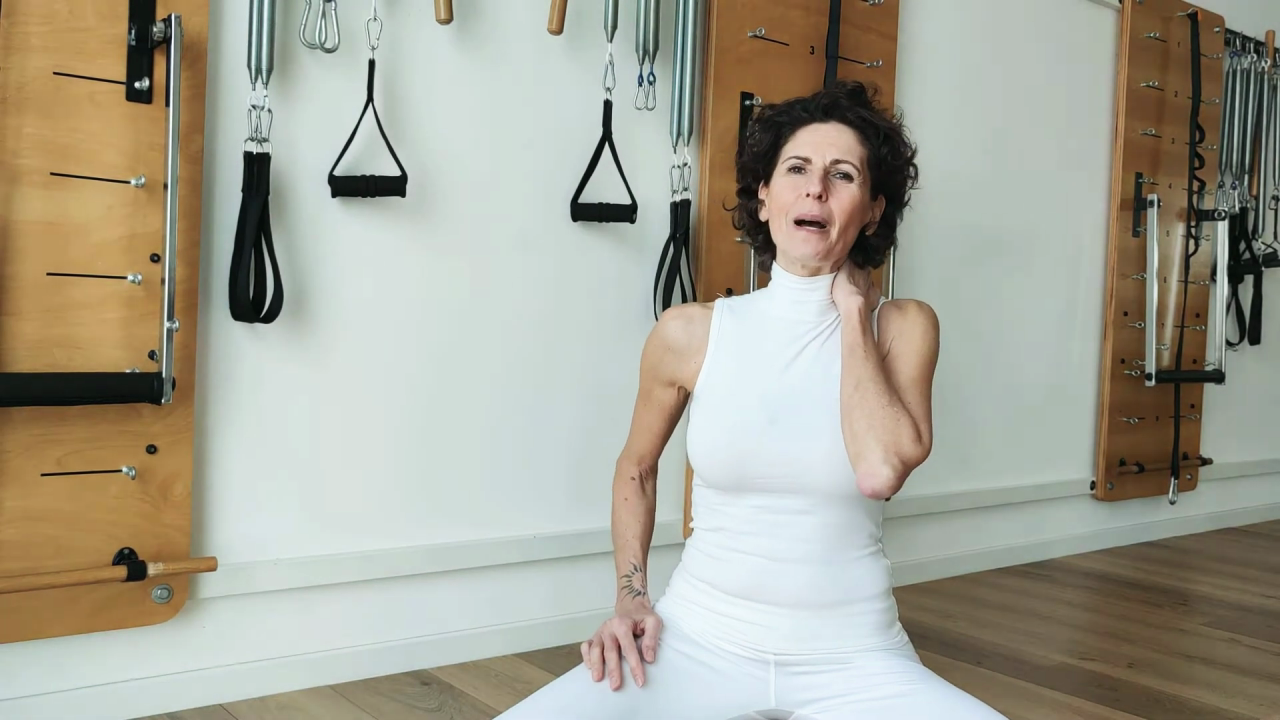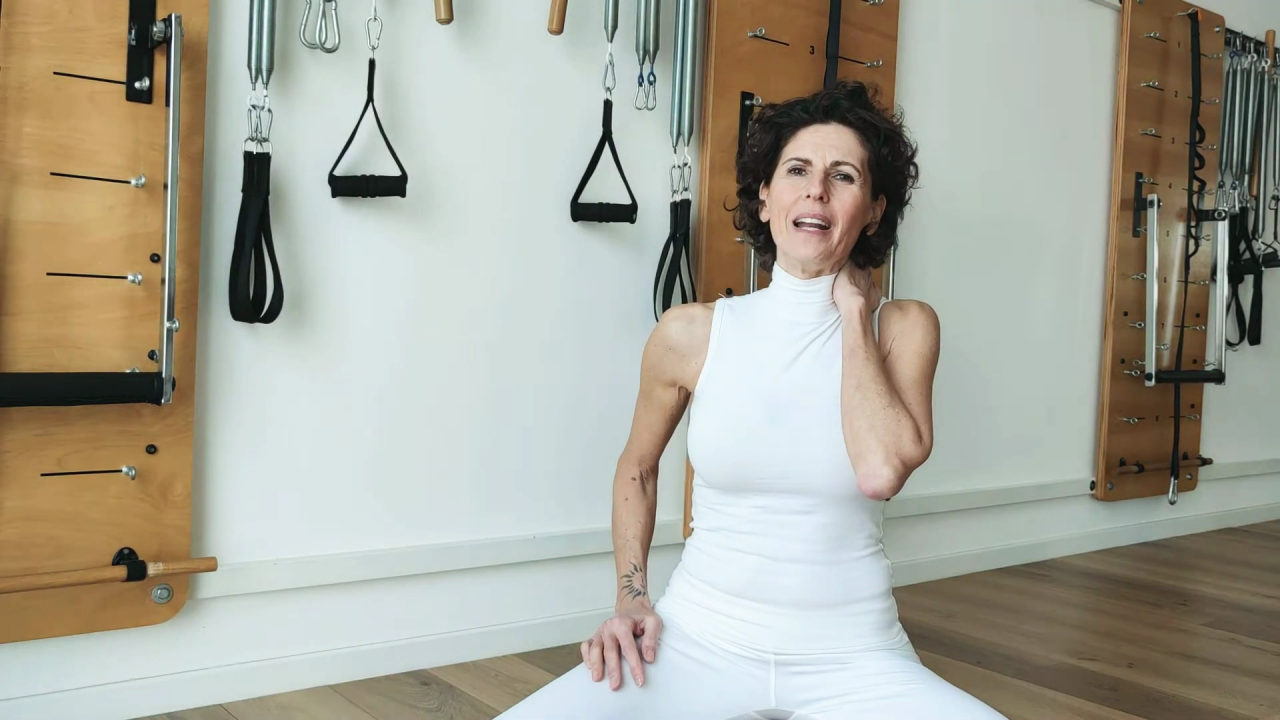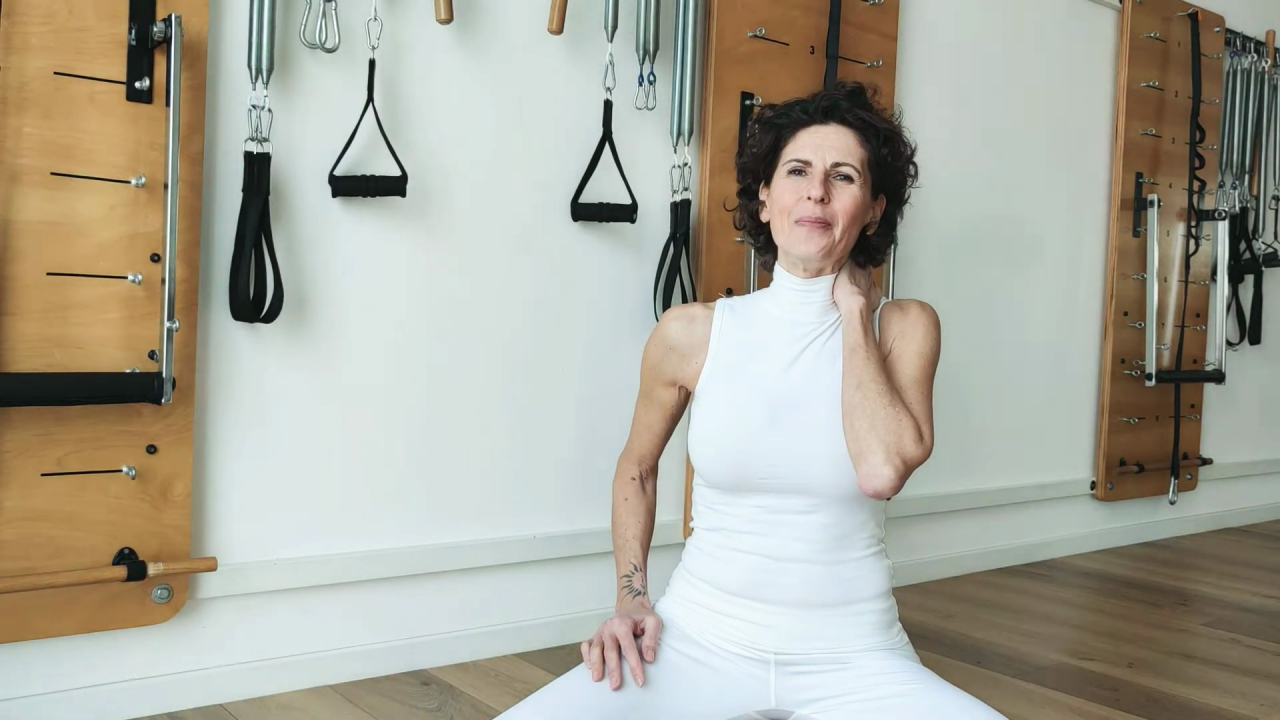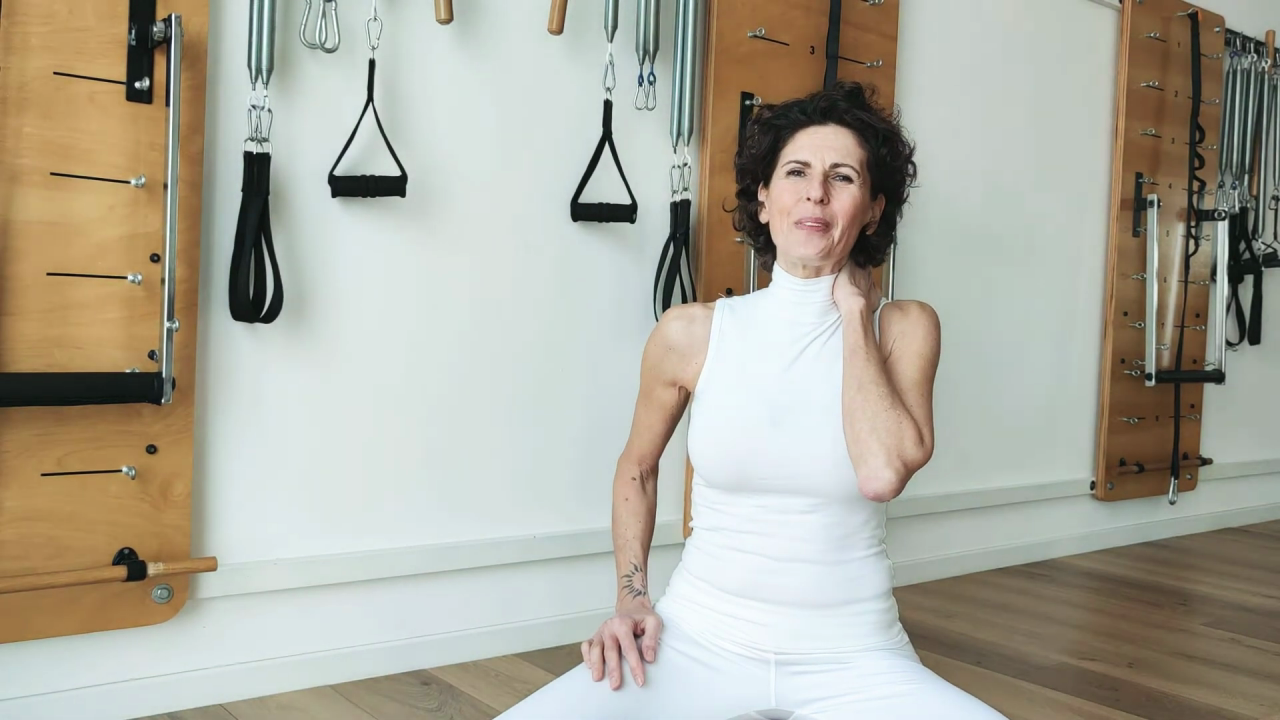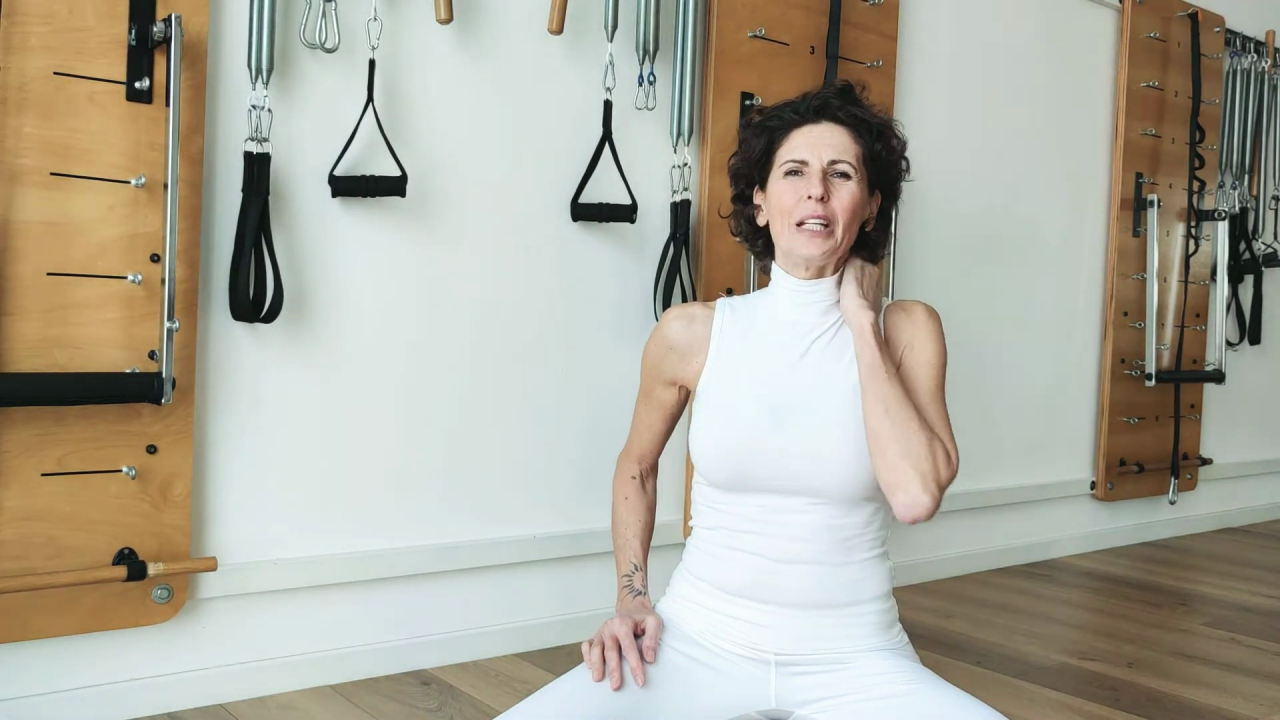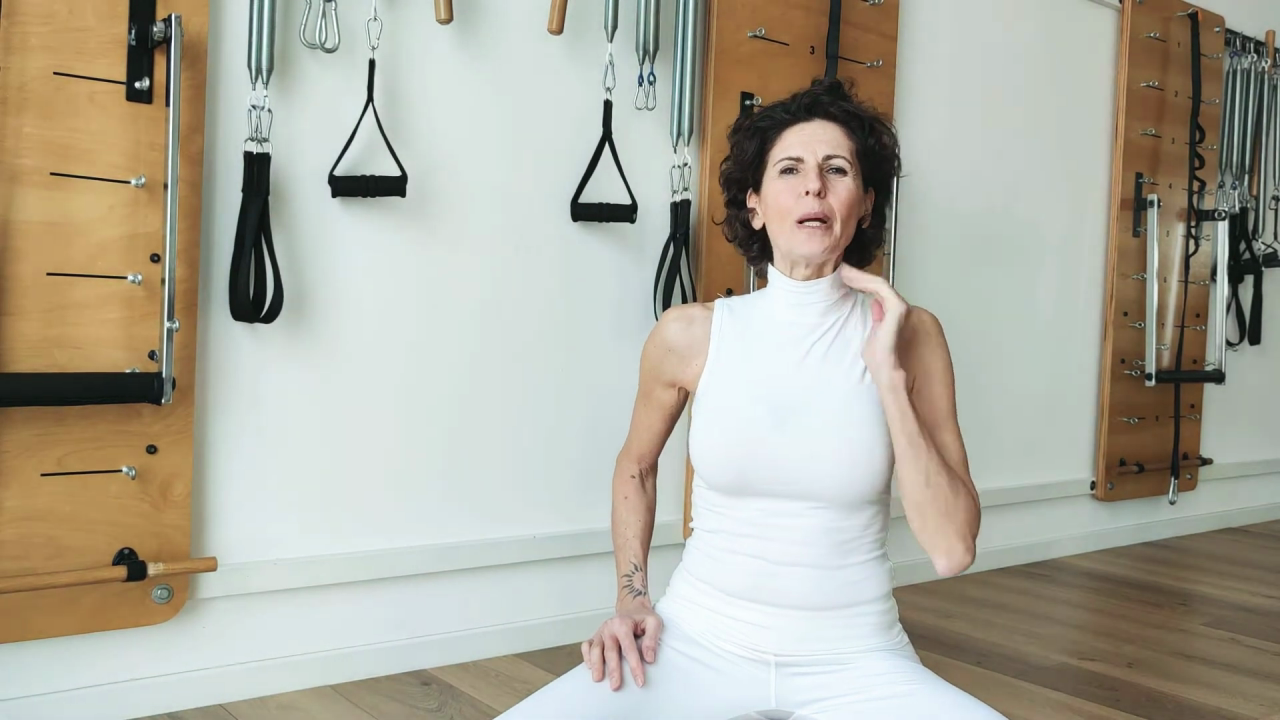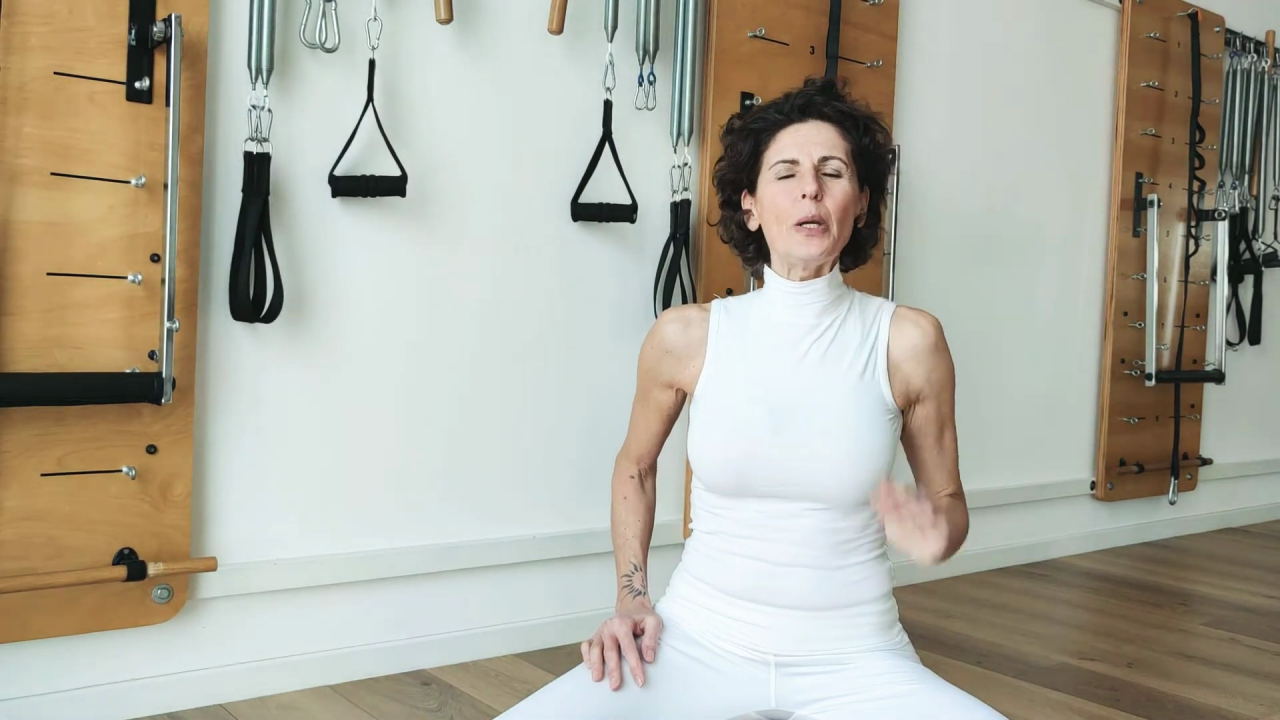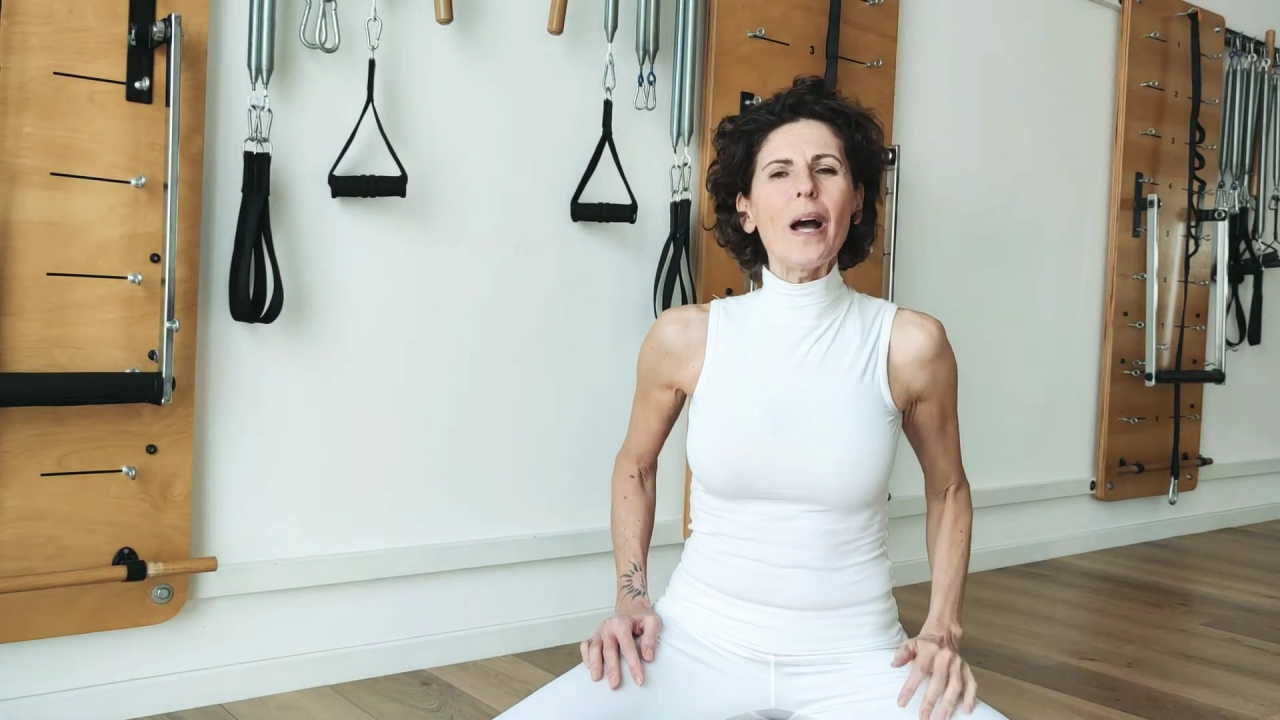
dt=0.2s
person 1, frame 1
left shoulder: (903, 326)
right shoulder: (689, 332)
left elbow: (880, 471)
right elbow: (636, 468)
left wrist: (853, 309)
right wrist: (630, 599)
left hip: (851, 659)
right hip: (698, 641)
person 1, frame 2
left shoulder: (903, 327)
right shoulder: (689, 332)
left elbow: (882, 471)
right elbow: (636, 467)
left wrist: (854, 310)
right wrist: (630, 599)
left hip: (850, 659)
right hip: (699, 640)
person 1, frame 3
left shoulder: (904, 326)
right shoulder: (690, 332)
left elbow: (883, 470)
right elbow: (636, 467)
left wrist: (854, 309)
right wrist: (631, 598)
left hip: (851, 658)
right hip: (699, 640)
person 1, frame 4
left shoulder: (905, 327)
right shoulder: (690, 332)
left elbow: (883, 473)
right elbow: (637, 467)
left wrist: (854, 310)
right wrist: (630, 598)
left hip: (852, 659)
right hip: (699, 640)
person 1, frame 5
left shoulder: (906, 329)
right shoulder: (690, 331)
left elbow: (916, 494)
right elbow: (637, 466)
left wrist: (860, 319)
right wrist: (630, 599)
left hip: (852, 659)
right hip: (698, 640)
person 1, frame 6
left shoulder: (909, 335)
right shoulder: (689, 334)
left elbow: (951, 549)
right elbow: (636, 466)
left wrist: (891, 380)
right wrist: (631, 598)
left hip: (852, 661)
right hip: (699, 642)
person 1, frame 7
left shoulder: (907, 341)
right shoulder: (686, 335)
left elbow: (949, 499)
right elbow: (634, 467)
left wrist: (932, 526)
right wrist: (631, 599)
left hip: (852, 661)
right hip: (699, 642)
person 1, frame 8
left shoulder: (909, 343)
right shoulder: (684, 335)
left elbow: (948, 488)
right elbow: (634, 467)
left wrist: (942, 628)
right wrist: (630, 599)
left hip: (851, 659)
right hip: (699, 642)
